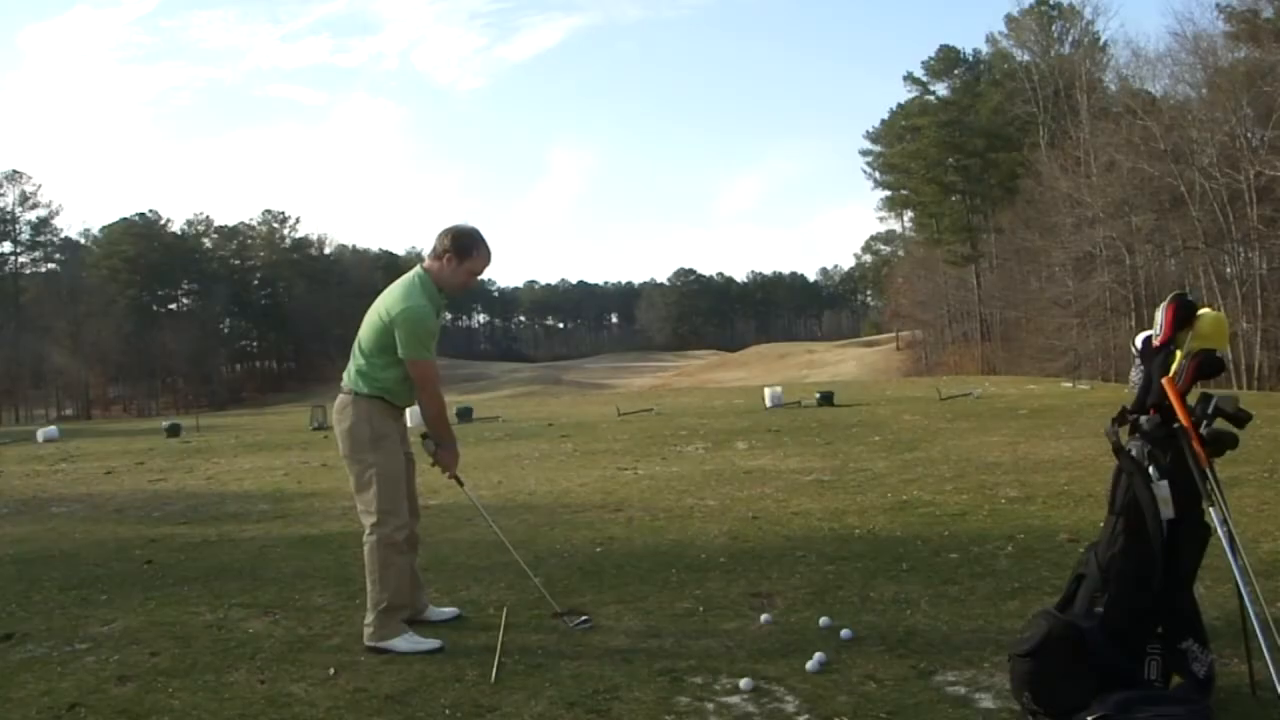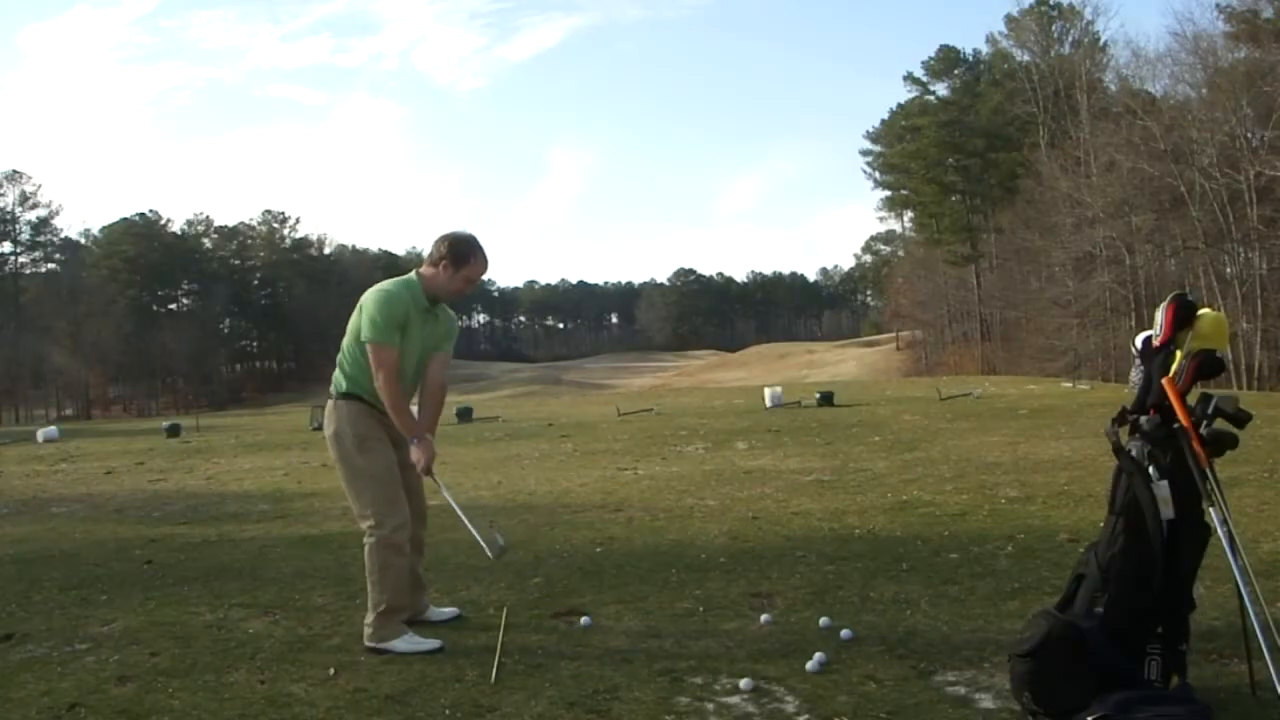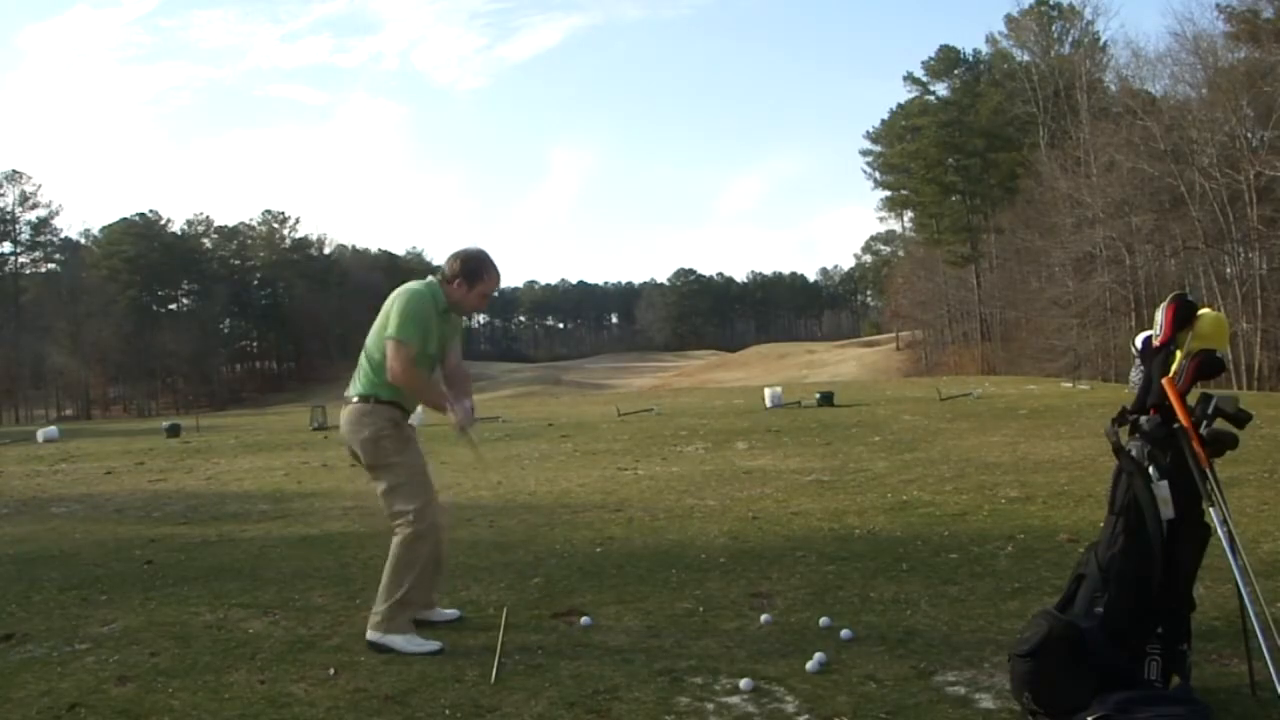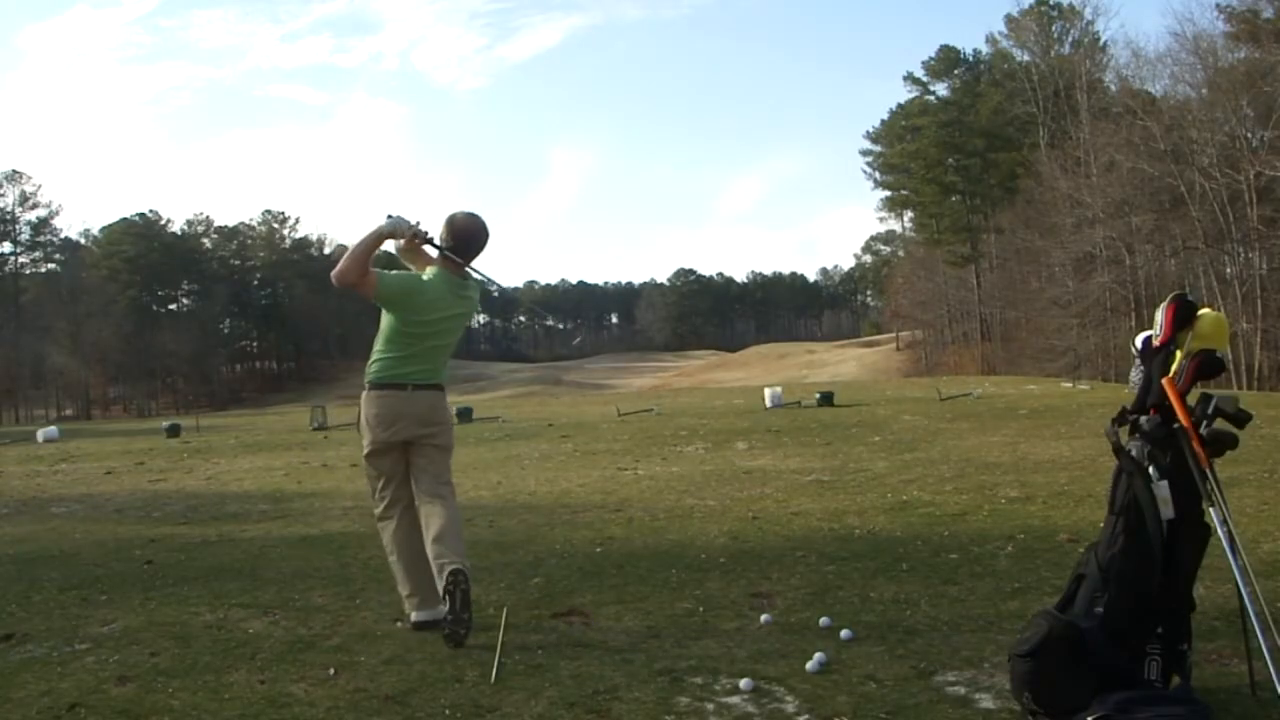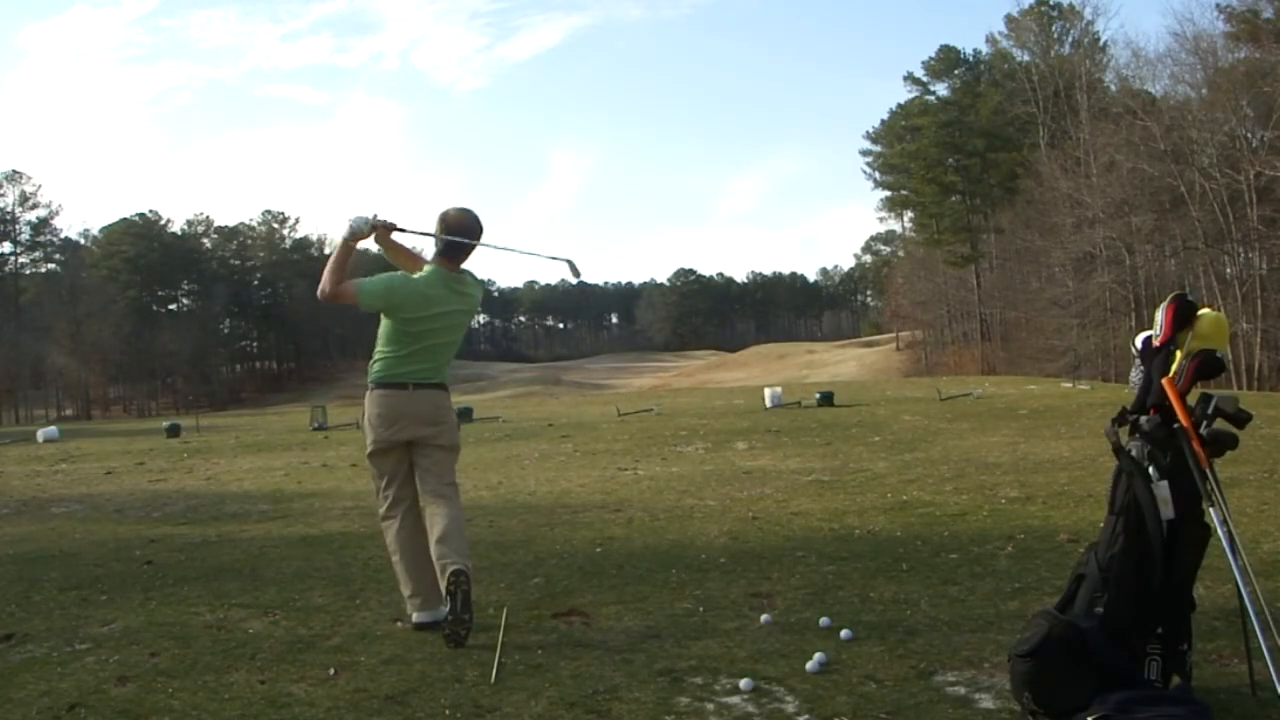
dt=0.7s
person 1, frame 1
left shoulder: (424, 293)
right shoulder: (414, 307)
left elbow: (426, 379)
right elbow: (427, 386)
left wrist: (436, 433)
right wrist: (446, 443)
left hip: (385, 412)
right hip: (366, 414)
left knee: (405, 516)
right knee: (386, 521)
left ankle: (411, 604)
right ankle: (383, 628)
person 1, frame 2
left shoulder: (446, 320)
right shoulder: (386, 299)
left elbow: (434, 382)
right elbow: (385, 377)
left wrist: (425, 437)
right wrist: (417, 438)
left hip: (389, 419)
right hip: (355, 416)
left knee: (411, 516)
right knee: (387, 523)
left ankle: (411, 604)
right ankle: (384, 629)
person 1, frame 3
left shoulder: (448, 320)
right shoulder: (413, 299)
left elbow: (456, 373)
right elbow: (399, 371)
left wrist: (460, 402)
right wrist: (448, 403)
left hip: (367, 416)
right hip: (379, 419)
left knee: (417, 510)
right knee: (417, 518)
left ankle: (418, 602)
right ankle: (388, 625)
person 1, frame 4
left shoulder: (412, 289)
right shoulder: (469, 291)
left elbow: (343, 276)
right elbow: (432, 266)
left wrist: (385, 230)
right wrist: (409, 243)
left hip: (383, 403)
right hip: (430, 402)
left knee: (393, 506)
right knee: (436, 495)
left ankle: (422, 604)
right ankle: (452, 570)
person 1, frame 5
left shoulder: (398, 288)
right shoulder: (471, 290)
left elbow: (328, 291)
right elbow: (427, 271)
left wrist: (349, 239)
right wrist: (385, 241)
left hip: (386, 403)
right hip: (434, 403)
left knee: (398, 506)
right knee: (440, 496)
left ankle: (424, 605)
right ankle: (454, 570)
